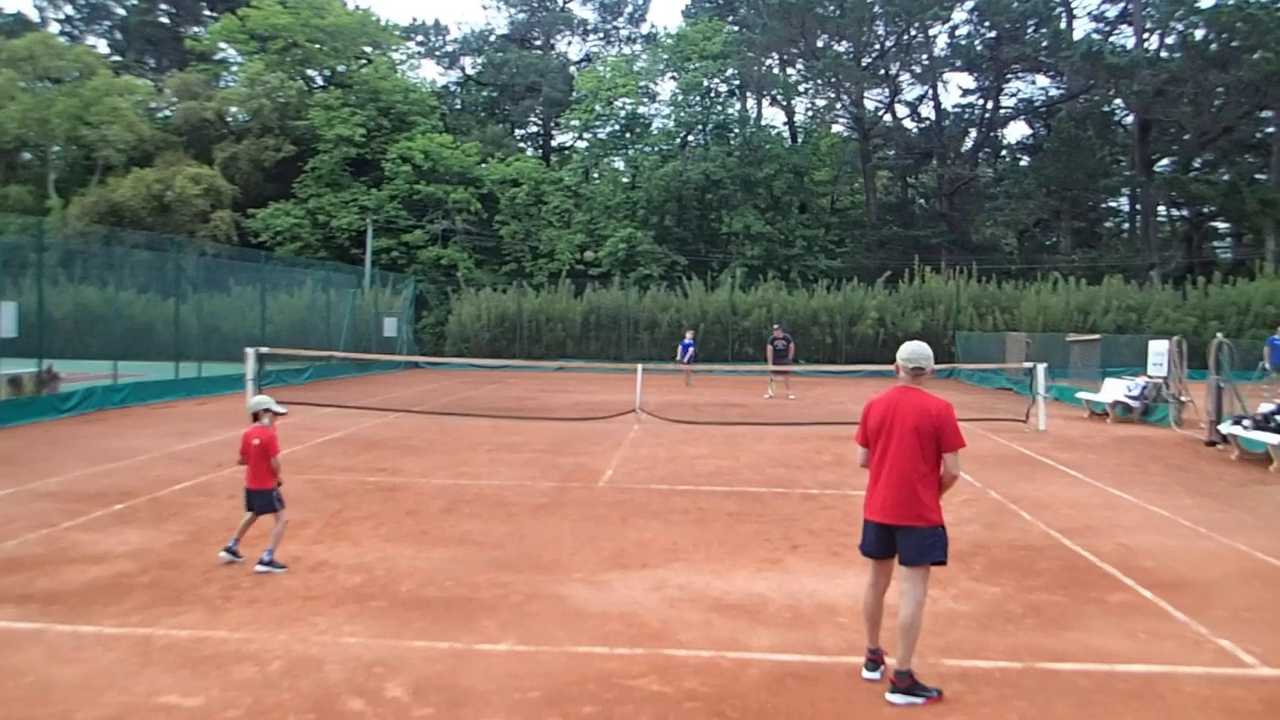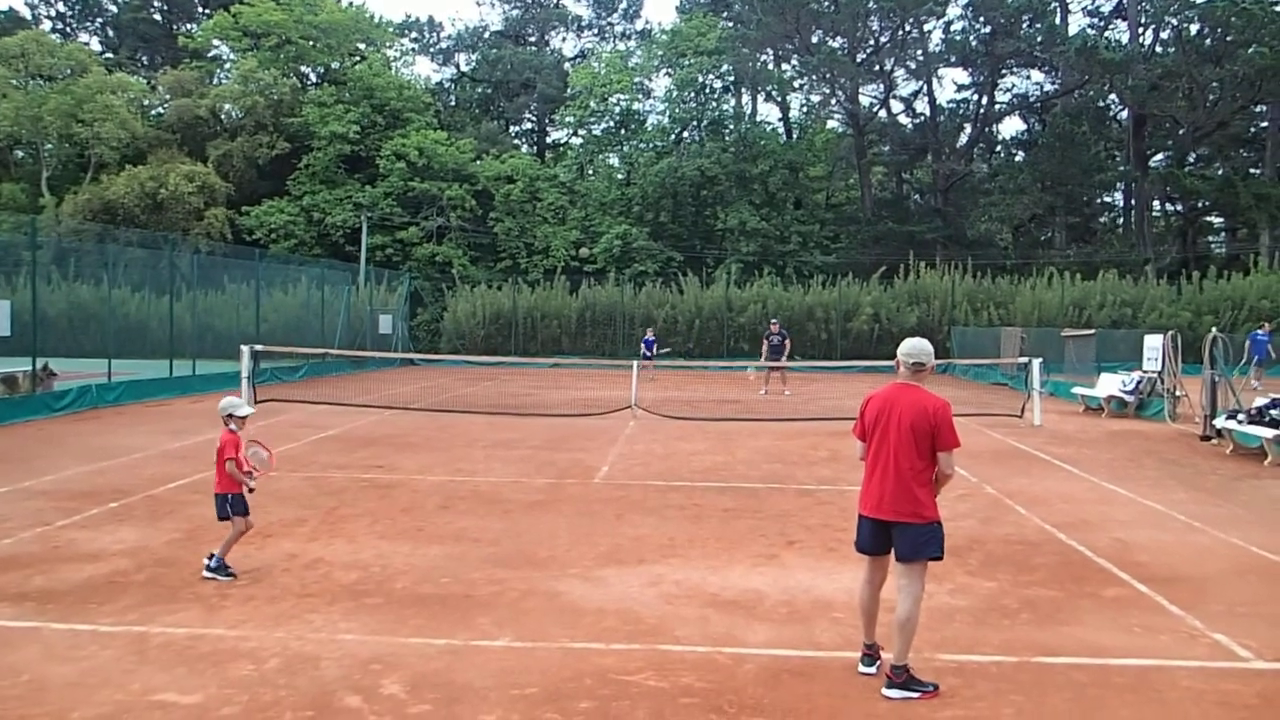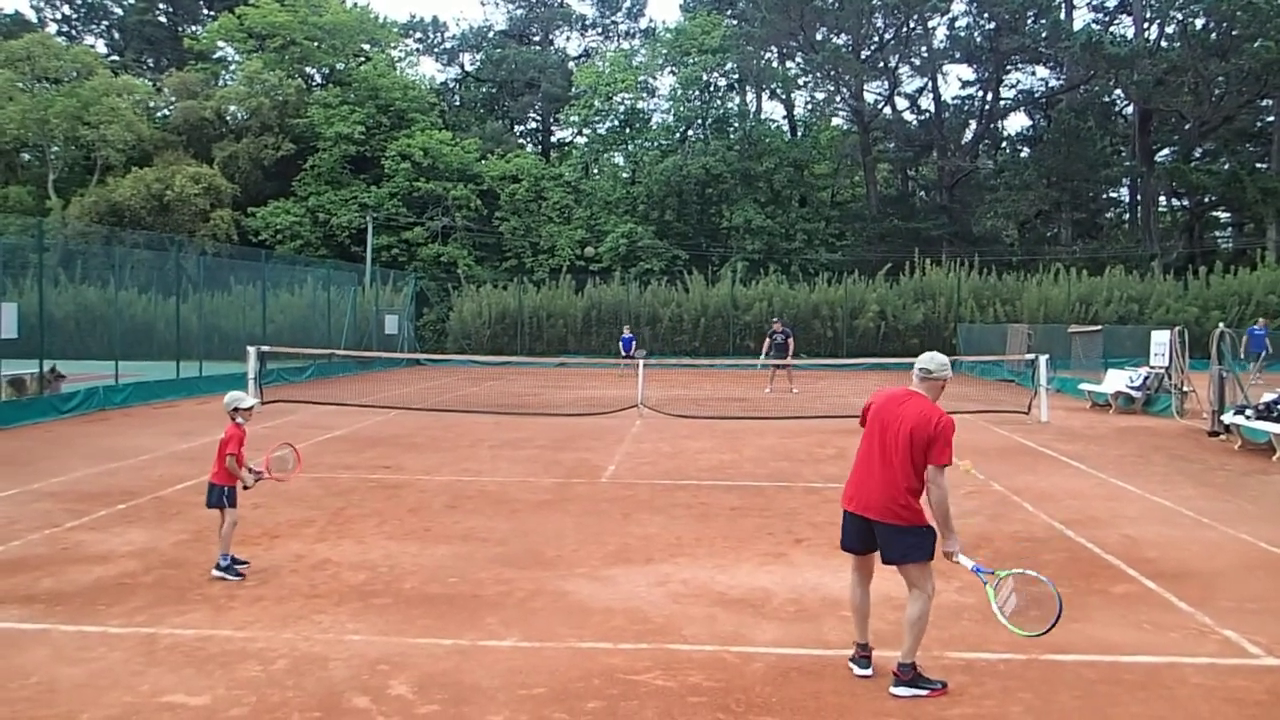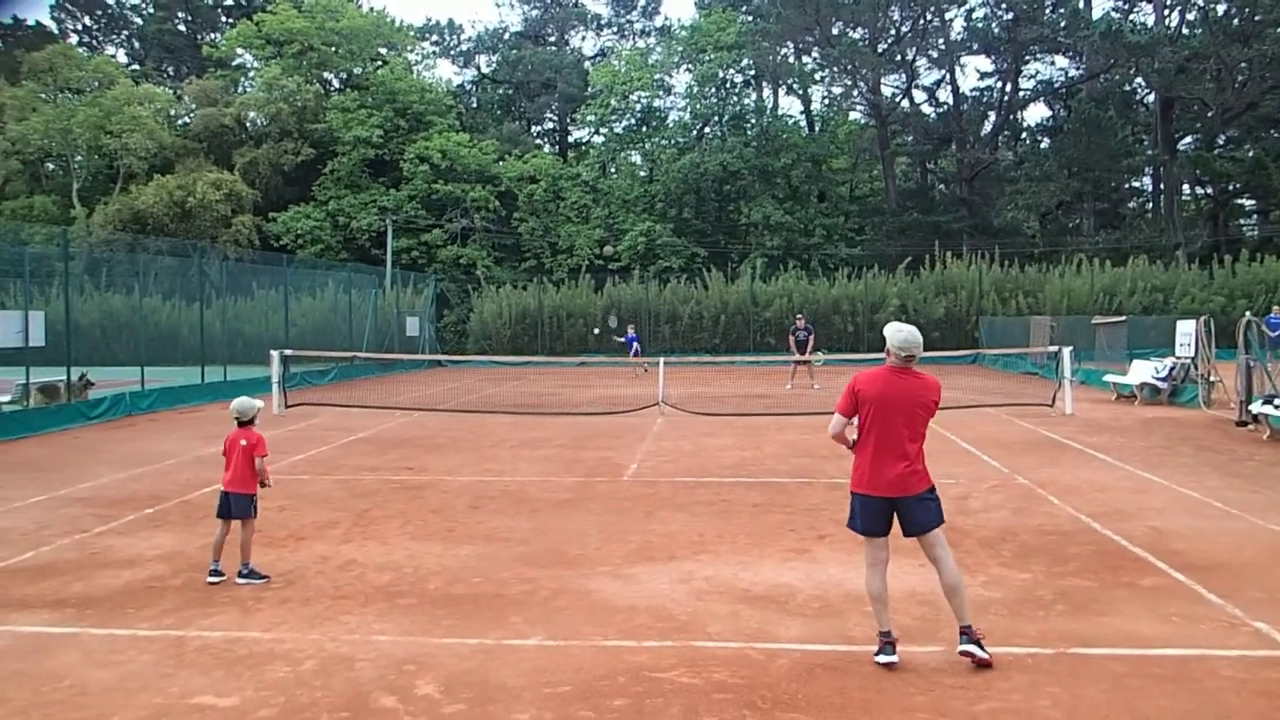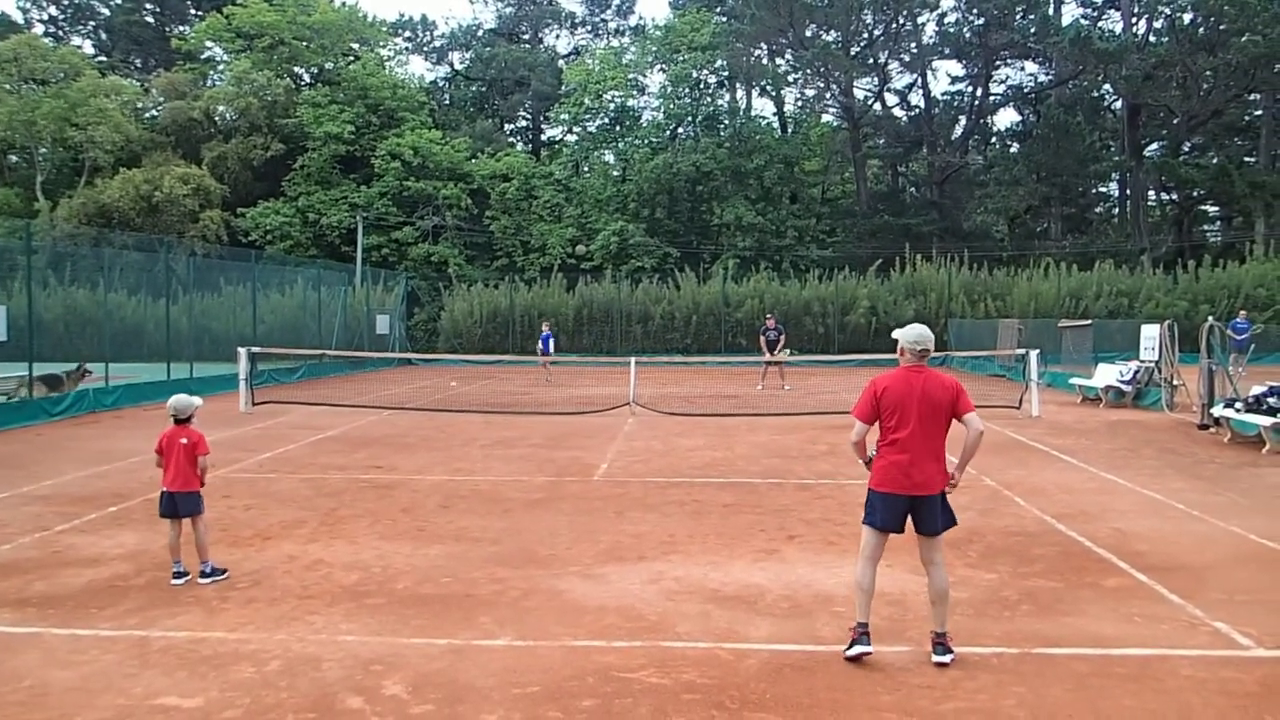
dt=1s
person 1, frame 1
left shoulder: (873, 405)
right shoulder: (939, 409)
left elbow: (863, 460)
right elbow: (952, 470)
right wrist: (934, 491)
left hip: (878, 509)
right hip: (919, 514)
left knee: (877, 581)
right knee: (913, 593)
left ankle: (873, 658)
right ankle: (901, 680)
person 1, frame 2
left shoulder: (872, 400)
right shoulder: (937, 407)
left elbow: (861, 453)
right elbow: (946, 469)
right wrist: (933, 490)
left hip: (873, 504)
right hip: (915, 510)
left knee: (872, 577)
right knee: (910, 589)
left ankle: (869, 652)
right ankle: (897, 675)
person 1, frame 3
left shoulder: (879, 399)
right shoulder: (940, 421)
right elbow: (935, 485)
right wrist: (948, 535)
left hip: (856, 502)
right hip: (899, 513)
left knee: (861, 575)
right knee: (922, 589)
left ankle: (862, 654)
right ankle: (905, 673)
person 1, frame 4
left shoulder: (861, 382)
right shoulder: (931, 387)
left elbow: (835, 431)
left wrist: (853, 443)
left hip: (869, 485)
right hip: (913, 484)
left knee: (876, 563)
right knee: (942, 556)
left ankle: (886, 642)
right ankle: (966, 634)
person 1, frame 5
left shoulder: (880, 384)
right shoulder: (949, 385)
left elbow: (857, 437)
right elbow: (977, 428)
left wrist: (867, 461)
right wrist: (958, 470)
left hip: (887, 483)
right hip: (931, 485)
left knee: (868, 558)
right knee: (934, 562)
left ankle: (861, 634)
right ankle: (940, 641)
person 2, frame 1
left shoulder: (247, 434)
right shoulder: (270, 435)
left elbow: (241, 460)
right elbow: (275, 463)
right wrist: (278, 478)
left hip: (251, 485)
right hip: (266, 486)
left knee: (252, 515)
right knee: (282, 519)
left ankle: (231, 548)
right ankle: (267, 560)
person 2, frame 2
left shoulder: (230, 437)
right shoulder: (231, 440)
right elbow: (230, 469)
left wrist: (244, 471)
right wrist: (248, 482)
left hip: (234, 490)
right hip: (228, 492)
left knee: (247, 525)
right knee: (238, 528)
left ankle: (216, 557)
right ankle: (213, 566)
person 2, frame 3
left shoulder: (238, 430)
right shoulder: (235, 433)
right elbow: (230, 463)
left wrist: (250, 469)
right wrist: (245, 480)
left hip: (224, 482)
right hip: (223, 483)
left knee: (226, 519)
right knee: (231, 520)
left ankle: (226, 557)
right ankle: (222, 565)
person 2, frame 4
left shoulder: (230, 436)
right shoulder: (256, 438)
left elbow: (228, 462)
right elbow: (259, 466)
right wrist: (264, 480)
left hip: (227, 488)
right hip: (245, 490)
left knee: (223, 528)
right knee: (247, 529)
left ankle: (214, 570)
right ankle: (245, 571)
person 2, frame 5
left shoulder: (165, 435)
right shoulder: (196, 436)
left elbow: (158, 463)
right elbow: (202, 465)
right wrist: (202, 479)
left hip: (170, 488)
right hip: (190, 489)
left knee: (174, 529)
right knee: (200, 527)
left ankle: (178, 570)
right ankle: (206, 569)
